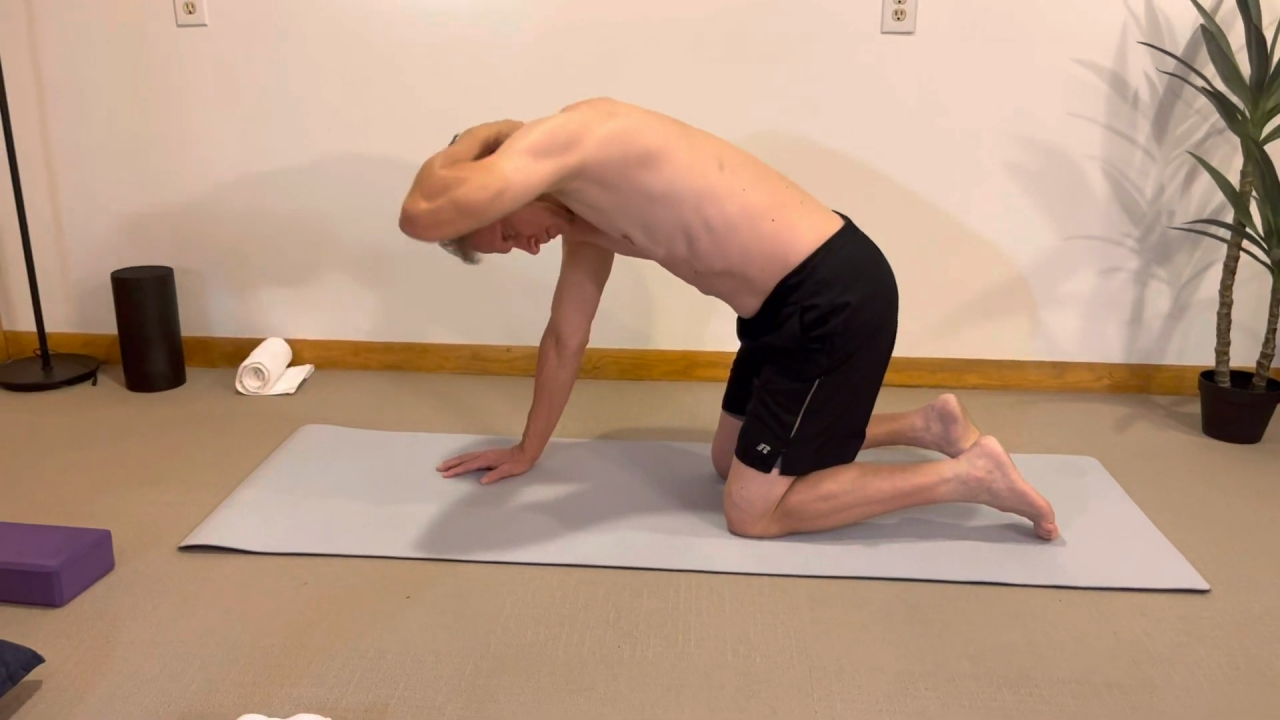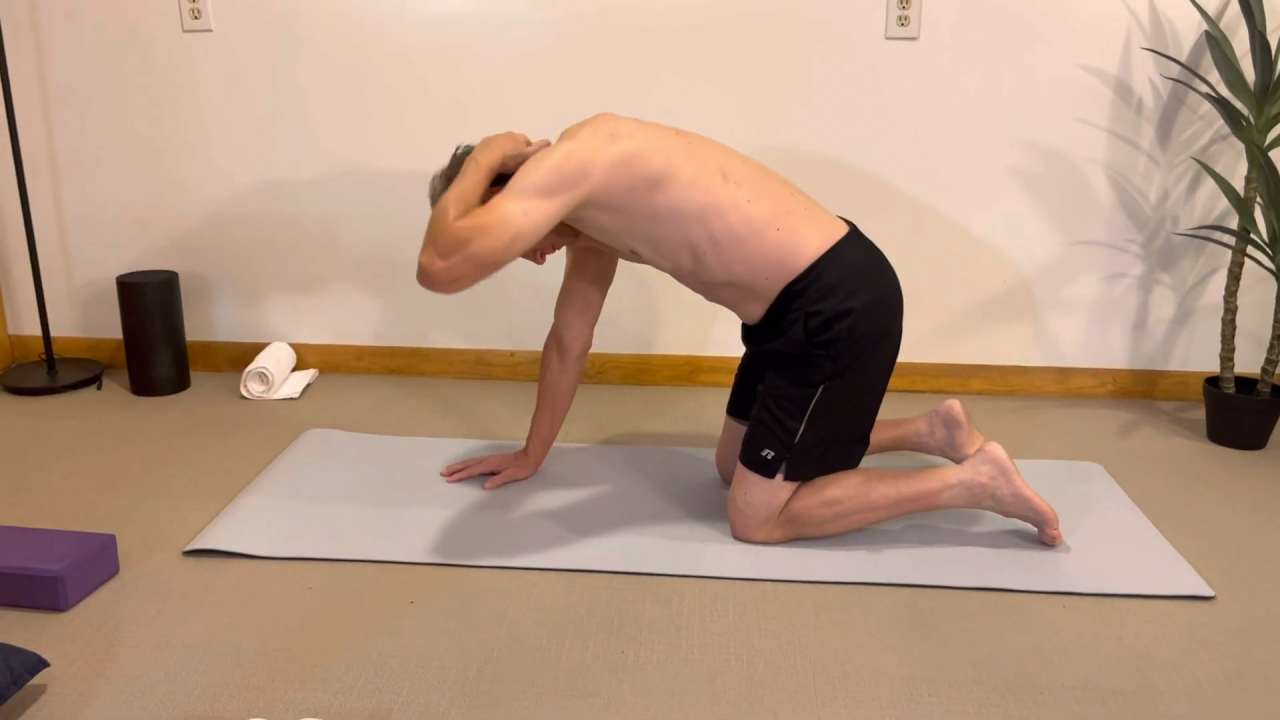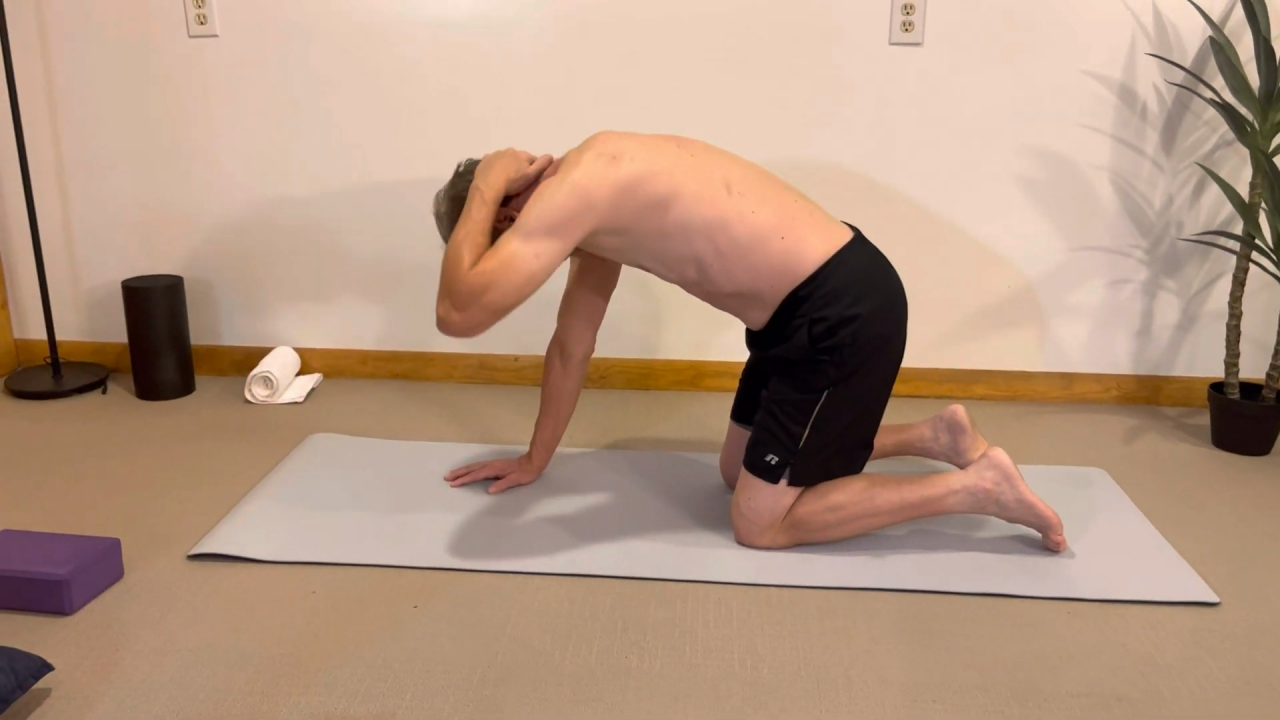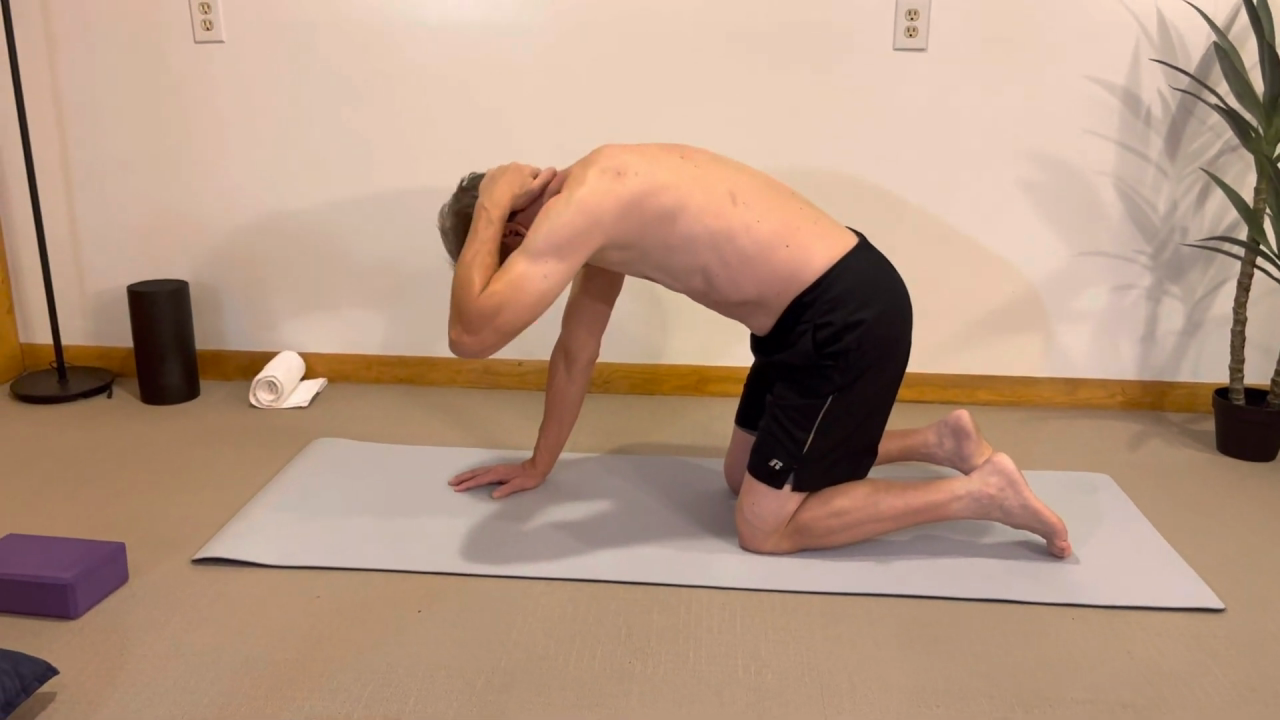
dt=0.2s
person 1, frame 1
left shoulder: (569, 135)
right shoulder: (584, 211)
left elbow: (423, 216)
right elbow: (565, 338)
left wrist: (479, 139)
right wrist: (527, 450)
left hip: (835, 297)
right hip: (797, 295)
left knee: (752, 511)
right knee: (731, 460)
left ankle: (970, 474)
right ankle: (926, 424)
person 1, frame 2
left shoulder: (572, 160)
right shoulder: (589, 204)
left elbow: (440, 268)
right elbow: (568, 342)
left wrist: (486, 157)
right wrist: (530, 455)
left hip: (839, 304)
right hip: (806, 300)
left knee: (758, 517)
right knee: (736, 466)
left ankle: (974, 479)
right ankle: (929, 430)
person 1, frame 3
left shoulder: (575, 188)
right shoulder: (596, 209)
left elbow: (459, 315)
right elbow: (571, 346)
left wrist: (487, 182)
right wrist: (534, 459)
left hip: (843, 310)
right hip: (813, 303)
left knee: (762, 521)
right knee: (738, 470)
left ankle: (979, 487)
right ankle: (935, 436)
person 1, frame 4
left shoulder: (580, 206)
right shoulder: (602, 214)
left elbow: (470, 337)
right elbow: (575, 351)
left wrist: (490, 201)
right wrist: (538, 465)
left hip: (848, 315)
right hip: (821, 305)
left knee: (765, 527)
right knee: (742, 474)
left ankle: (982, 492)
right ankle: (938, 440)
